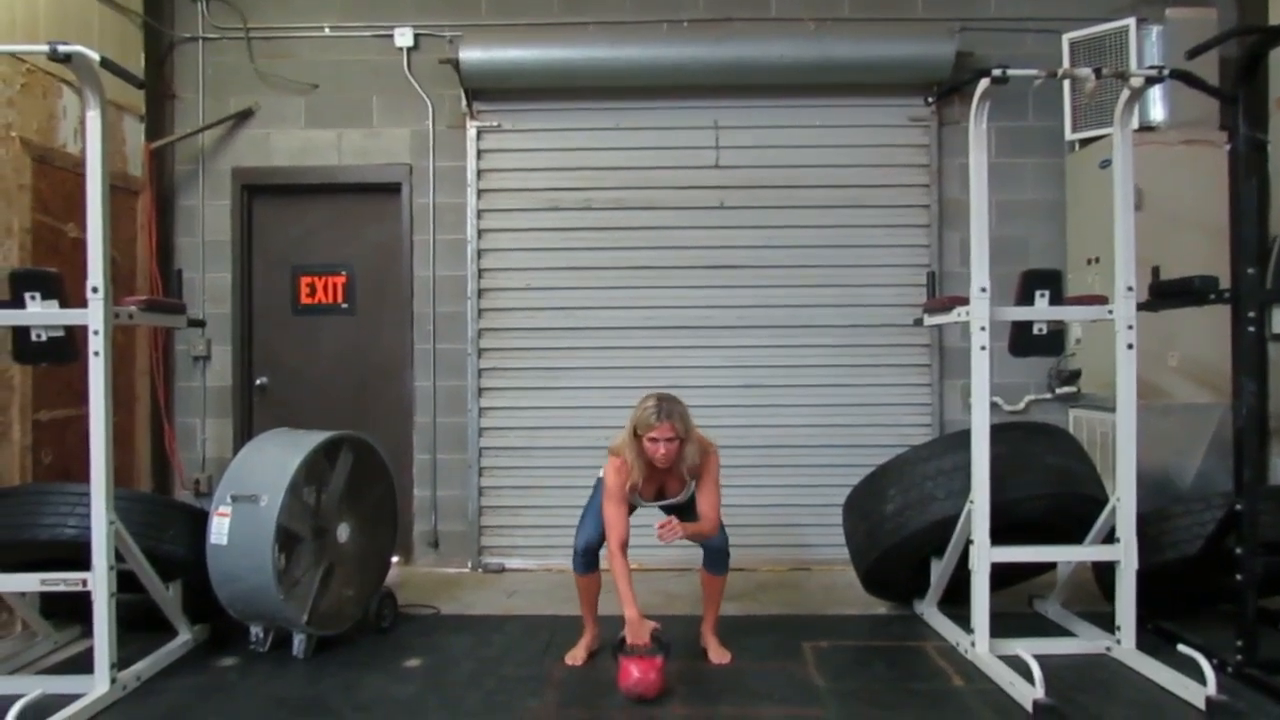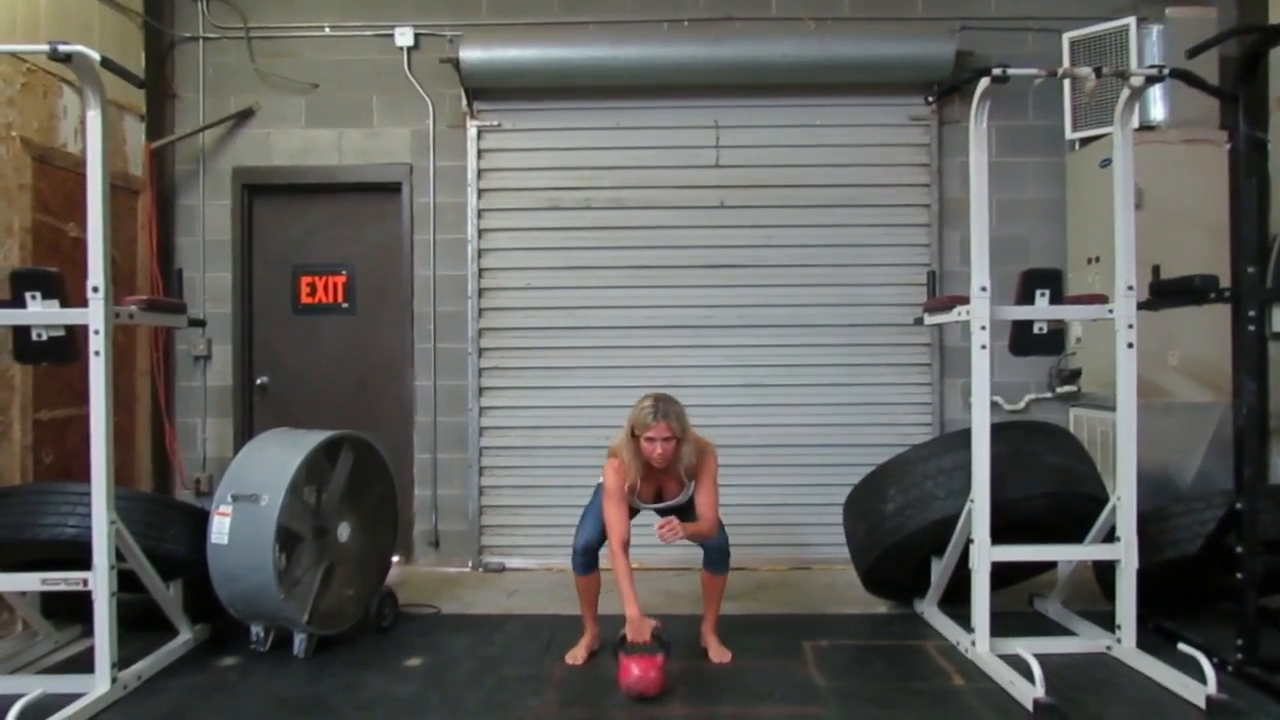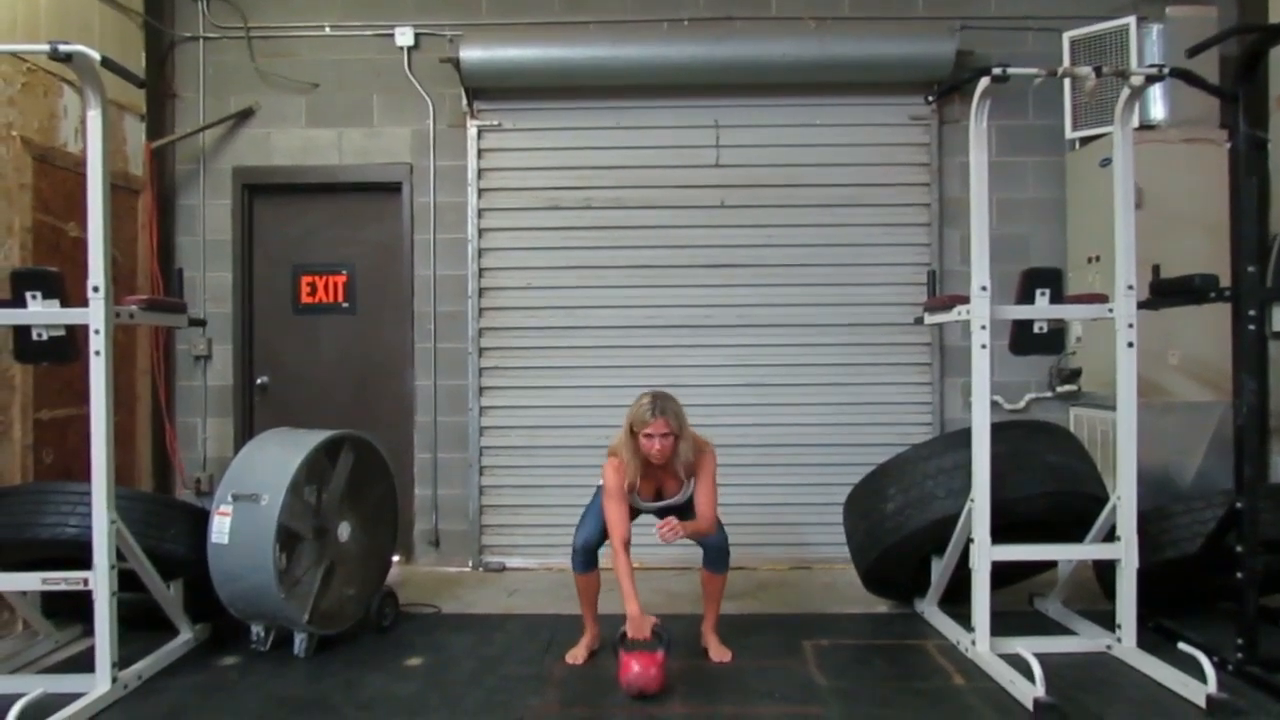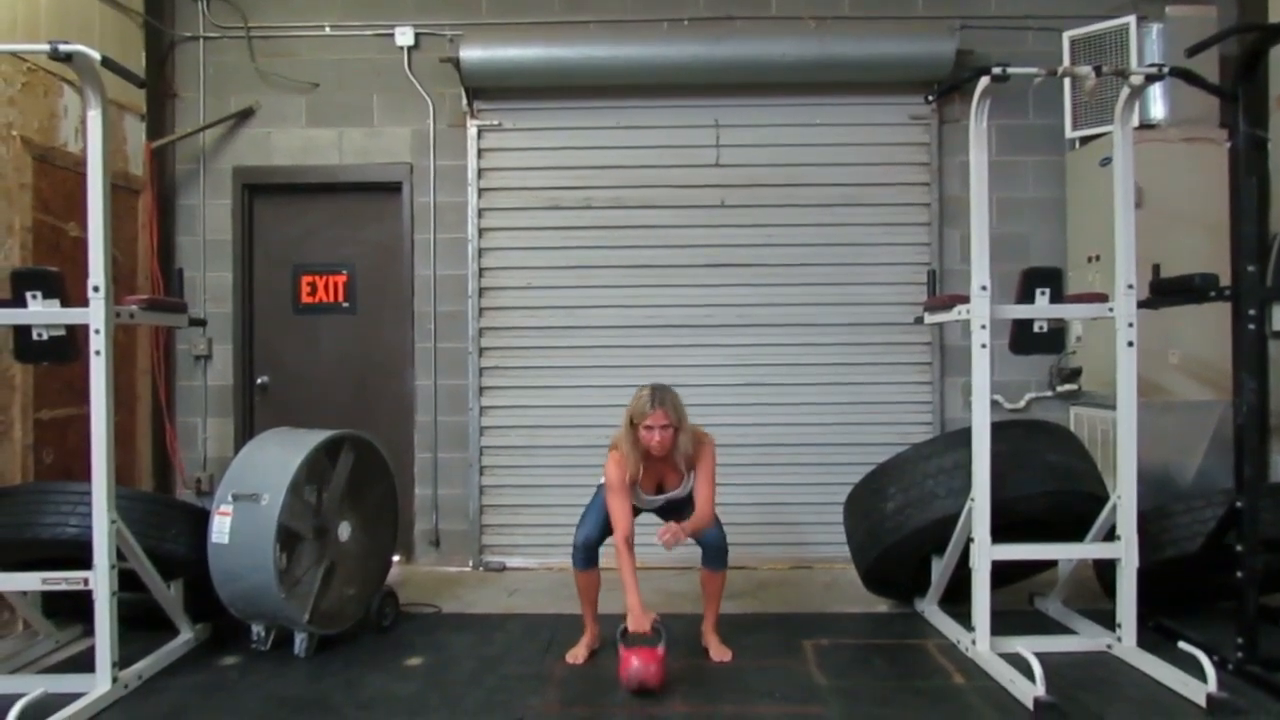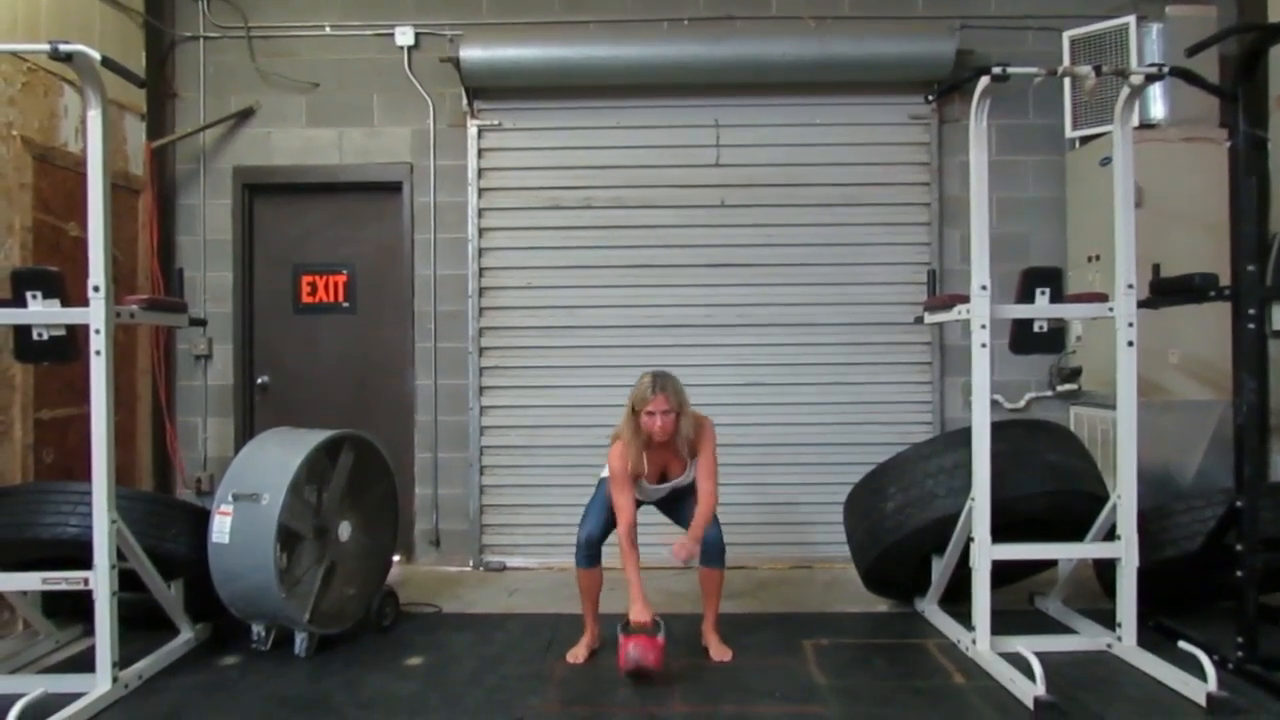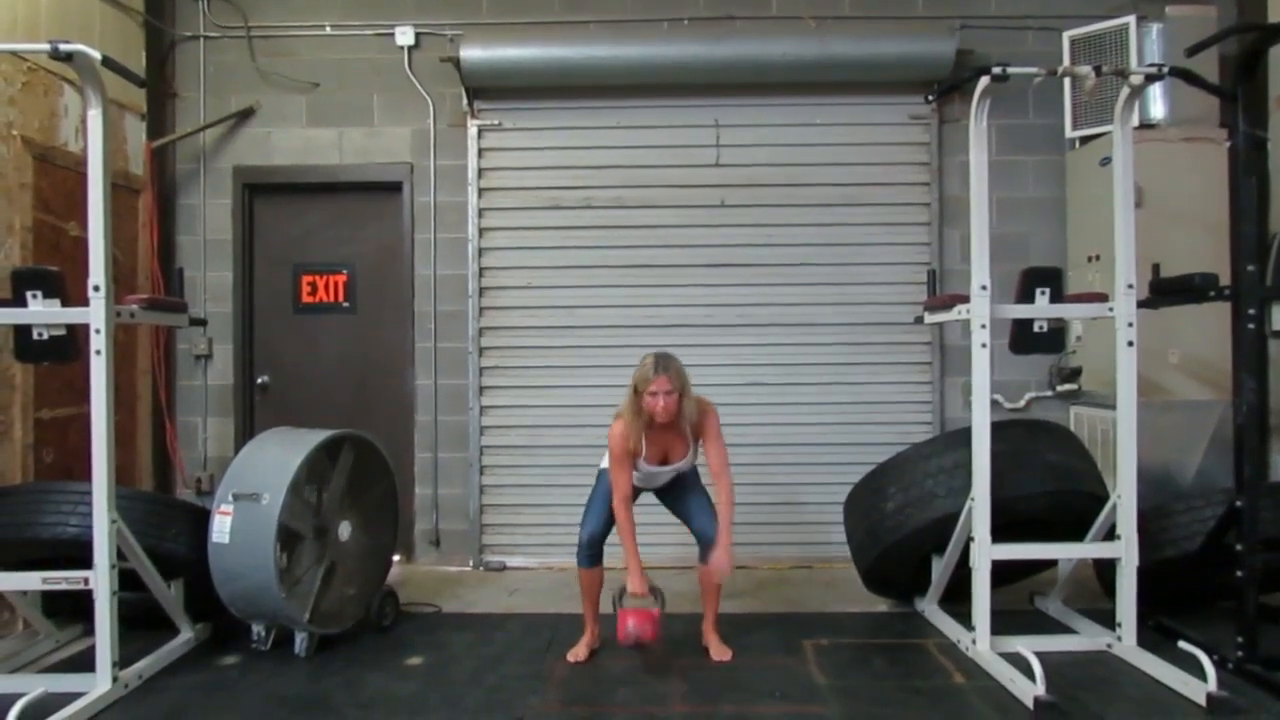
dt=0.1s
person 1, frame 1
left shoulder: (704, 454)
right shoulder: (620, 464)
left elbow: (711, 524)
right elbow: (616, 547)
left wrist: (684, 528)
right wrist: (632, 616)
left hip: (679, 496)
right hip: (623, 486)
left knee: (718, 545)
right knee: (585, 546)
left ankle: (709, 633)
right ankle: (590, 634)
person 1, frame 2
left shoulder: (702, 454)
right shoulder: (618, 466)
left elbow: (708, 523)
right elbow: (618, 546)
left wrist: (684, 529)
right wrist: (634, 615)
left hip: (678, 502)
right hip: (624, 496)
left knee: (718, 545)
right knee: (584, 546)
left ankle: (709, 632)
right ankle: (590, 634)
person 1, frame 3
left shoulder: (700, 453)
right shoulder: (618, 464)
left elbow: (707, 520)
right elbow: (619, 545)
left wrist: (684, 527)
right wrist: (634, 612)
left hip: (677, 503)
right hip: (624, 497)
left knee: (718, 544)
right knee: (583, 545)
left ankle: (709, 632)
right ankle: (590, 634)
person 1, frame 4
left shoulder: (699, 445)
right shoulder: (620, 459)
left elbow: (705, 509)
right elbow: (623, 538)
left wrist: (683, 528)
right wrist: (635, 609)
left hip: (675, 499)
right hip: (622, 494)
left knee: (715, 542)
right knee: (584, 542)
left ankle: (709, 632)
right ankle: (591, 634)
person 1, frame 5
left shoulder: (700, 430)
right shoulder: (623, 448)
left elbow: (708, 496)
right elbow: (626, 529)
left wrist: (693, 539)
right wrist: (637, 600)
left hip: (677, 490)
right hip: (622, 486)
left knee: (712, 540)
right knee: (588, 539)
left ankle: (710, 631)
right ankle: (590, 633)
person 1, frame 6
left shoulder: (701, 414)
right shoulder: (624, 428)
left elbow: (721, 477)
right elbow: (621, 502)
left wrist: (724, 542)
right wrist: (634, 570)
left hip: (677, 477)
right hip: (623, 476)
left knee: (711, 538)
right knee: (590, 538)
left ankle: (710, 631)
right ankle: (591, 632)
